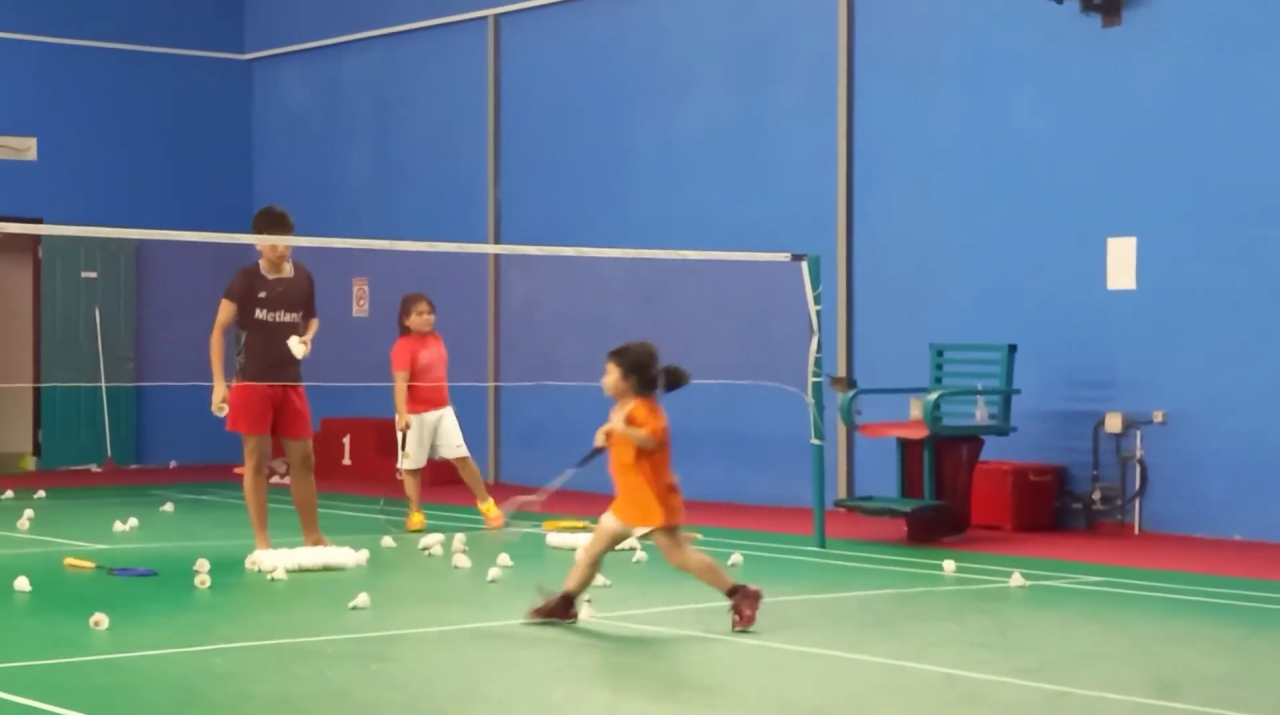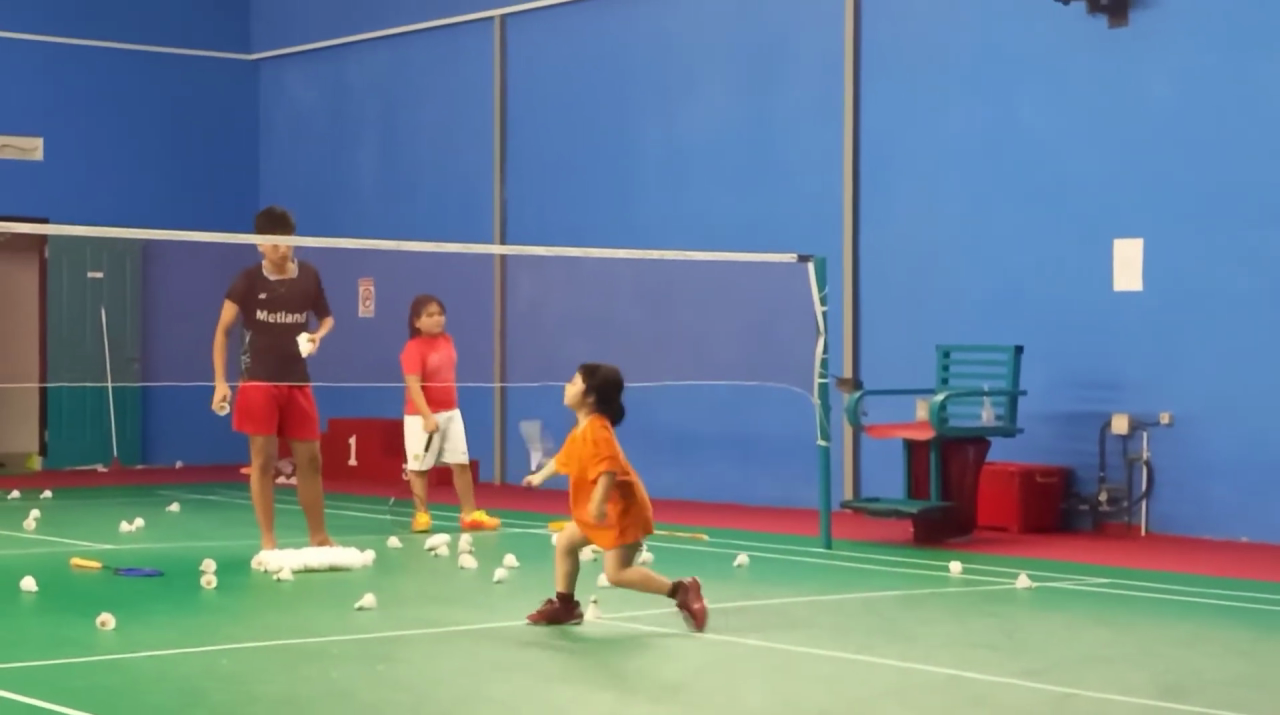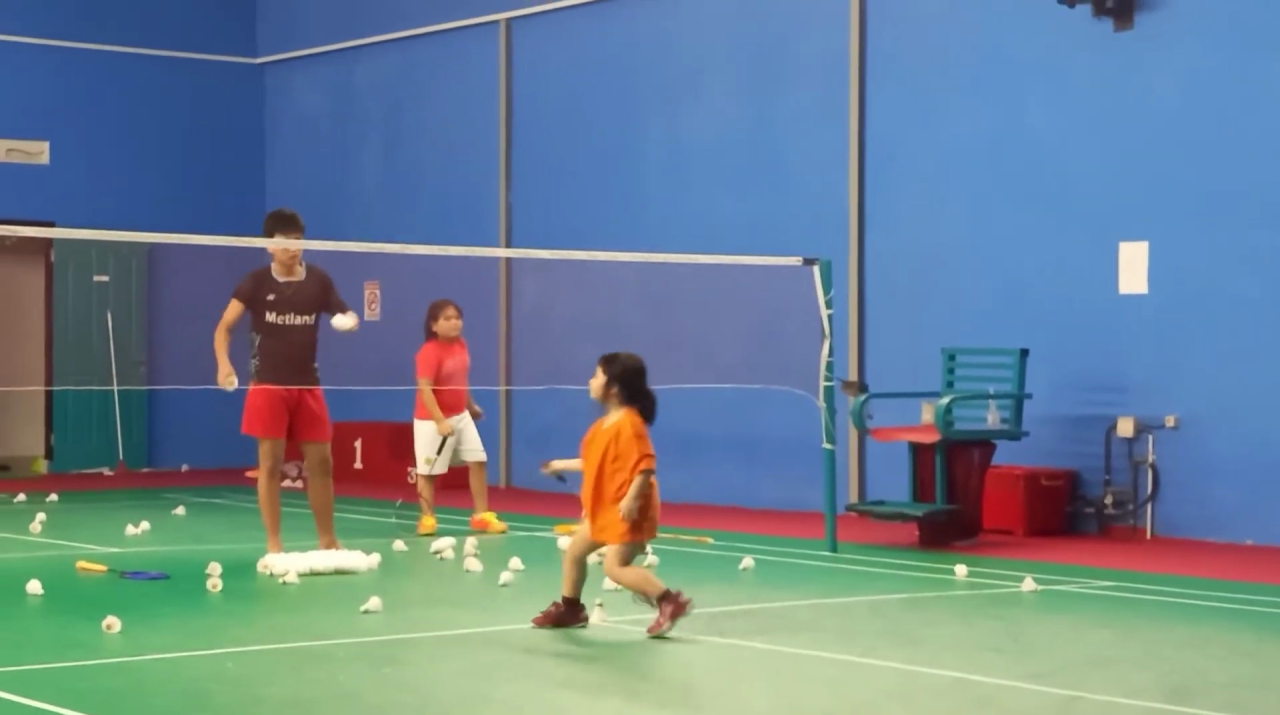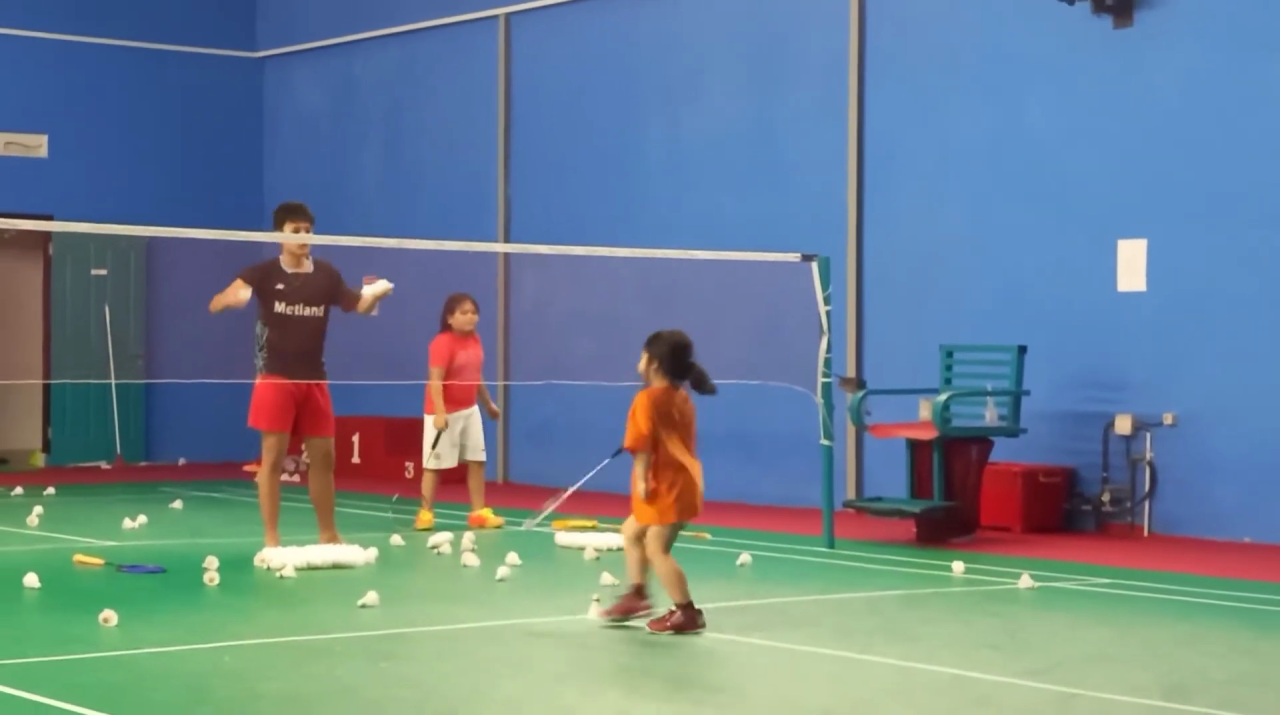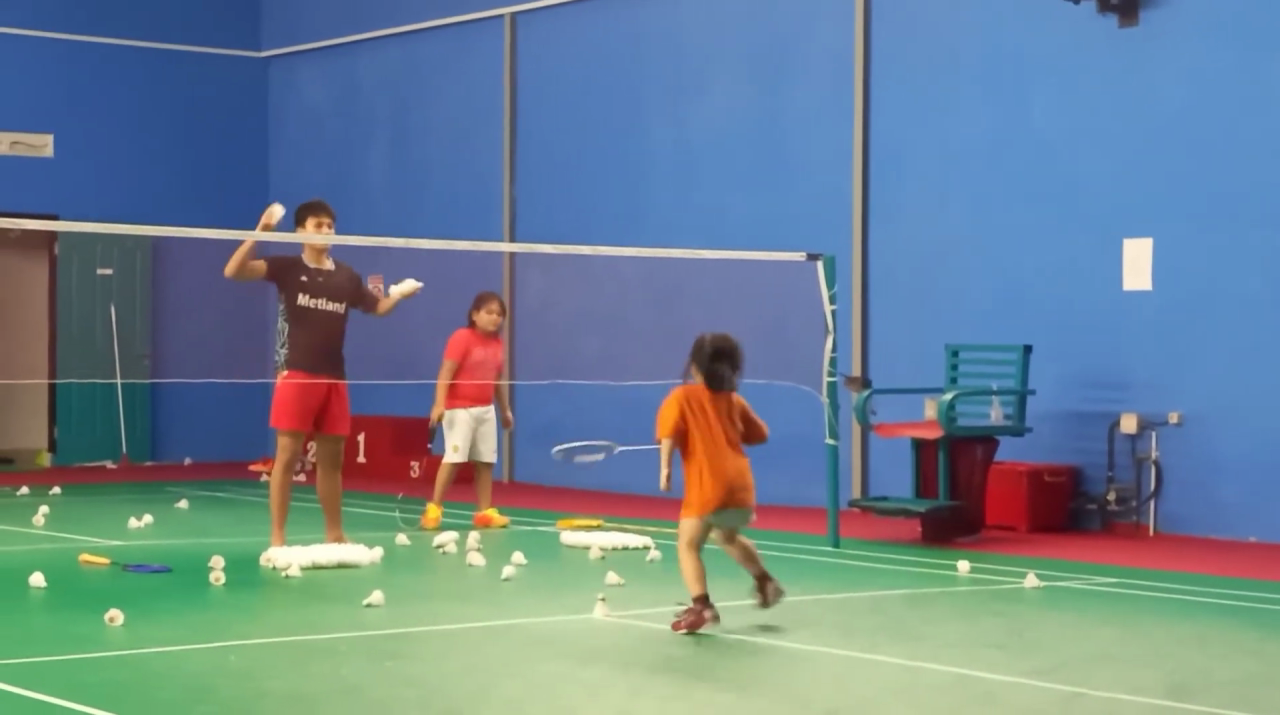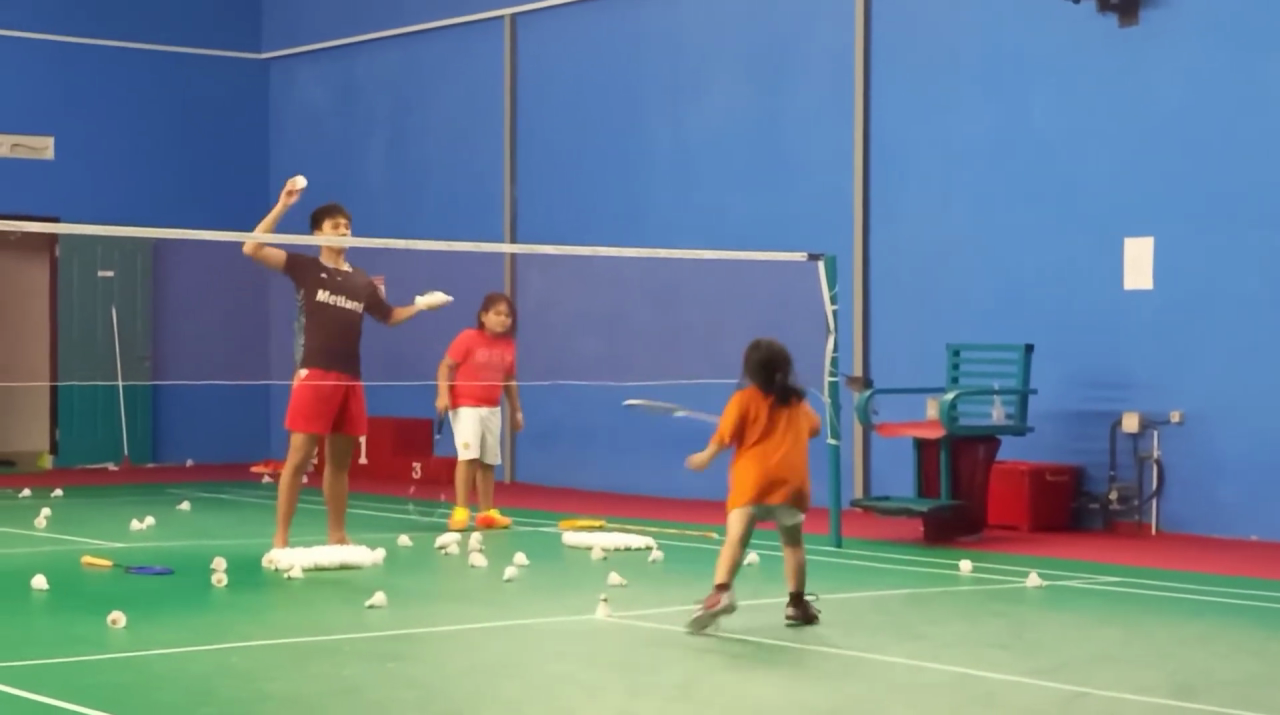
dt=0.2s
person 1, frame 1
left shoulder: (303, 278)
right shoulder: (245, 280)
right elbow: (219, 330)
left wrist: (307, 337)
right wrist: (219, 383)
left hip: (290, 382)
right hip: (252, 383)
left knee: (303, 459)
right knee: (257, 461)
left ankle: (313, 536)
right ankle: (262, 541)
person 1, frame 2
left shoulder: (309, 276)
right shoulder: (247, 281)
left elbow: (326, 316)
right elbow: (222, 331)
left wrist: (319, 334)
right wrist: (220, 381)
left hip: (297, 383)
right hip: (258, 383)
left knee: (311, 461)
right knee: (263, 462)
left ankle: (319, 537)
right ankle: (268, 541)
person 1, frame 3
left shoulder: (318, 279)
right shoulder: (255, 283)
left elbow: (343, 312)
right elbow: (223, 328)
left wrist: (349, 320)
right wrist: (223, 362)
left hip: (307, 385)
right hip: (268, 386)
left knee: (321, 462)
right knee: (271, 465)
left ankle: (328, 540)
right ankle: (273, 545)
person 1, frame 4
left shoulder: (326, 274)
right shoulder: (264, 273)
left elbow: (358, 305)
right elbow: (215, 304)
left wrist: (375, 294)
right wrist: (233, 297)
left hip: (314, 380)
right hip: (275, 378)
left knee: (323, 458)
right knee: (273, 458)
left ankle: (328, 534)
right ankle: (271, 539)
person 1, frame 5
left shoulder: (347, 276)
right shoulder: (287, 268)
left elbow: (377, 307)
right elbow: (231, 271)
left wrist: (399, 294)
right wrist: (259, 231)
left hip: (334, 378)
right hip: (296, 375)
left knee: (332, 459)
right knee: (288, 457)
left ankle: (335, 535)
right ankle: (277, 538)
person 1, frame 6
left shoulder: (362, 281)
right shoulder: (305, 268)
left elbow: (389, 316)
right elbow: (252, 249)
left wrist: (421, 304)
right wrist: (282, 206)
left hip: (350, 379)
right hip: (314, 376)
left knee: (339, 460)
right knee: (299, 457)
left ankle: (337, 534)
right ankle: (280, 536)
person 2, frame 1
left shoulder: (644, 407)
right shoulder: (623, 407)
left elbow: (654, 439)
left wrist: (621, 429)
right wrist: (607, 433)
left hip: (654, 499)
right hip: (629, 499)
left knee: (680, 555)
right knee: (596, 545)
left ankle: (741, 596)
right ankle: (565, 602)
person 2, frame 2
left shoulder: (598, 431)
right shoulder: (581, 429)
left elbow: (609, 469)
right elbow: (563, 461)
left wrist: (597, 503)
right wrist: (540, 476)
left hip: (621, 511)
right hip: (598, 514)
left knee: (617, 573)
right knee: (565, 544)
left ankle: (683, 591)
right ankle: (565, 604)
person 2, frame 3
left shoulder: (630, 423)
right shoulder: (602, 425)
left elbow: (644, 466)
right elbow: (591, 462)
left wrist: (630, 499)
right wrist: (560, 465)
left hip: (628, 510)
right hip: (603, 510)
left knee: (615, 567)
right knee: (574, 549)
left ankle: (671, 601)
right ankle: (570, 608)
person 2, frame 4
left shoulder: (647, 398)
right shoulder: (681, 398)
left elbow: (642, 442)
left wrist: (640, 478)
left hip: (668, 486)
right hip: (682, 483)
left knee: (658, 551)
right knee: (631, 535)
left ankle: (687, 614)
right ankle: (636, 595)
person 2, frame 5
left shoulder: (681, 397)
right shoulder: (735, 401)
left elbow: (668, 432)
right elbow: (758, 434)
left wrist: (664, 467)
left hip: (705, 486)
right hip: (737, 483)
left knee: (688, 545)
right knee: (729, 538)
left ankle: (702, 608)
right ankle: (764, 582)
person 2, frame 6
left shoulder: (743, 400)
right shoulder: (798, 402)
left elbow: (724, 438)
right elbow: (813, 428)
left wrist: (705, 457)
left hip: (752, 483)
right hip: (790, 484)
left knee: (734, 543)
right knee: (793, 544)
left ankle: (720, 594)
right ankle: (797, 603)
person 3, frame 1
left shoulder: (437, 340)
right shoulder: (403, 346)
right elbow: (400, 383)
right wrist: (402, 414)
left hip: (442, 411)
right hip: (415, 415)
left knee: (462, 456)
right knee: (412, 465)
left ankle: (485, 502)
right ankle: (415, 514)
person 3, frame 2
left shoulder: (447, 340)
right shoulder: (413, 349)
right elbow: (413, 385)
right wrist: (427, 416)
left hip: (451, 413)
right hip: (421, 417)
left knee: (461, 463)
right knee: (419, 466)
left ankle: (470, 514)
right ankle: (421, 514)
person 3, frame 3
left shoulder: (461, 345)
right shoulder: (429, 352)
right elbow: (425, 389)
left wrist: (471, 405)
right wrist: (440, 421)
left hip: (461, 416)
right hip: (431, 420)
left knee: (479, 461)
right knee: (428, 470)
left ankle: (481, 515)
right ankle: (427, 517)
person 3, frame 4
left shoulder: (475, 341)
right shoulder: (443, 342)
right elbow: (435, 379)
left wrist: (488, 403)
right wrist: (440, 412)
left hip: (470, 410)
right hip: (444, 414)
left knee: (477, 460)
right knee: (435, 463)
left ankle: (479, 512)
right ankle: (425, 512)
person 3, frame 5
left shoulder: (498, 342)
right shoulder: (462, 338)
right elbow: (446, 373)
left wrist: (505, 409)
right wrist: (439, 404)
left hip: (486, 409)
right hip: (458, 408)
left knee: (486, 461)
right knee: (454, 457)
left ankle: (485, 512)
right ankle: (434, 508)
person 3, frame 6
left shoulder: (509, 344)
right shoulder: (468, 338)
left elbow: (509, 381)
right elbow: (444, 367)
left wrist: (516, 411)
right wrist: (442, 394)
left hip: (492, 409)
right hip: (465, 407)
left knee: (488, 462)
right knee: (468, 456)
left ankle: (486, 512)
right ankle: (461, 510)
